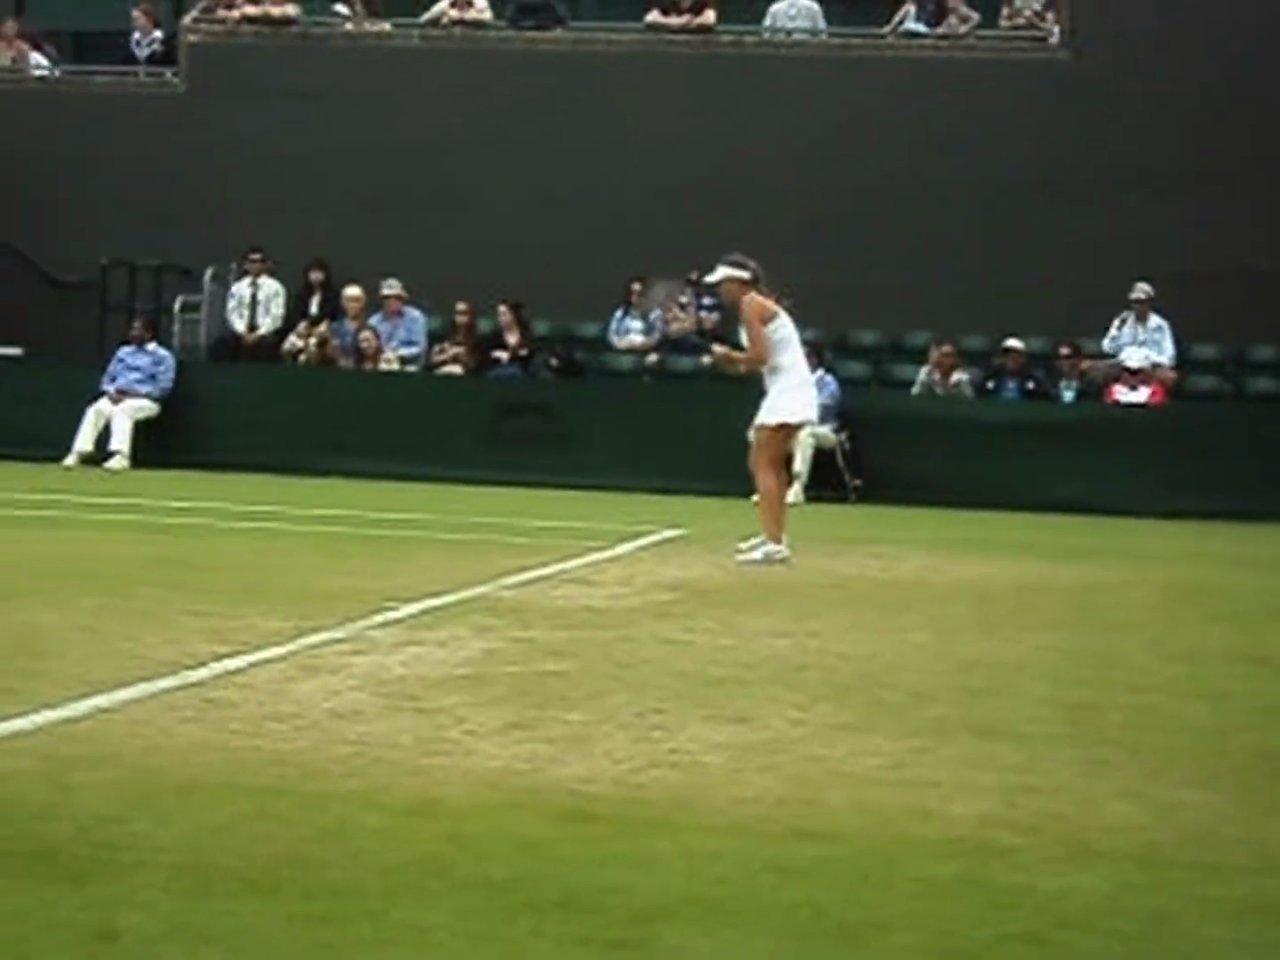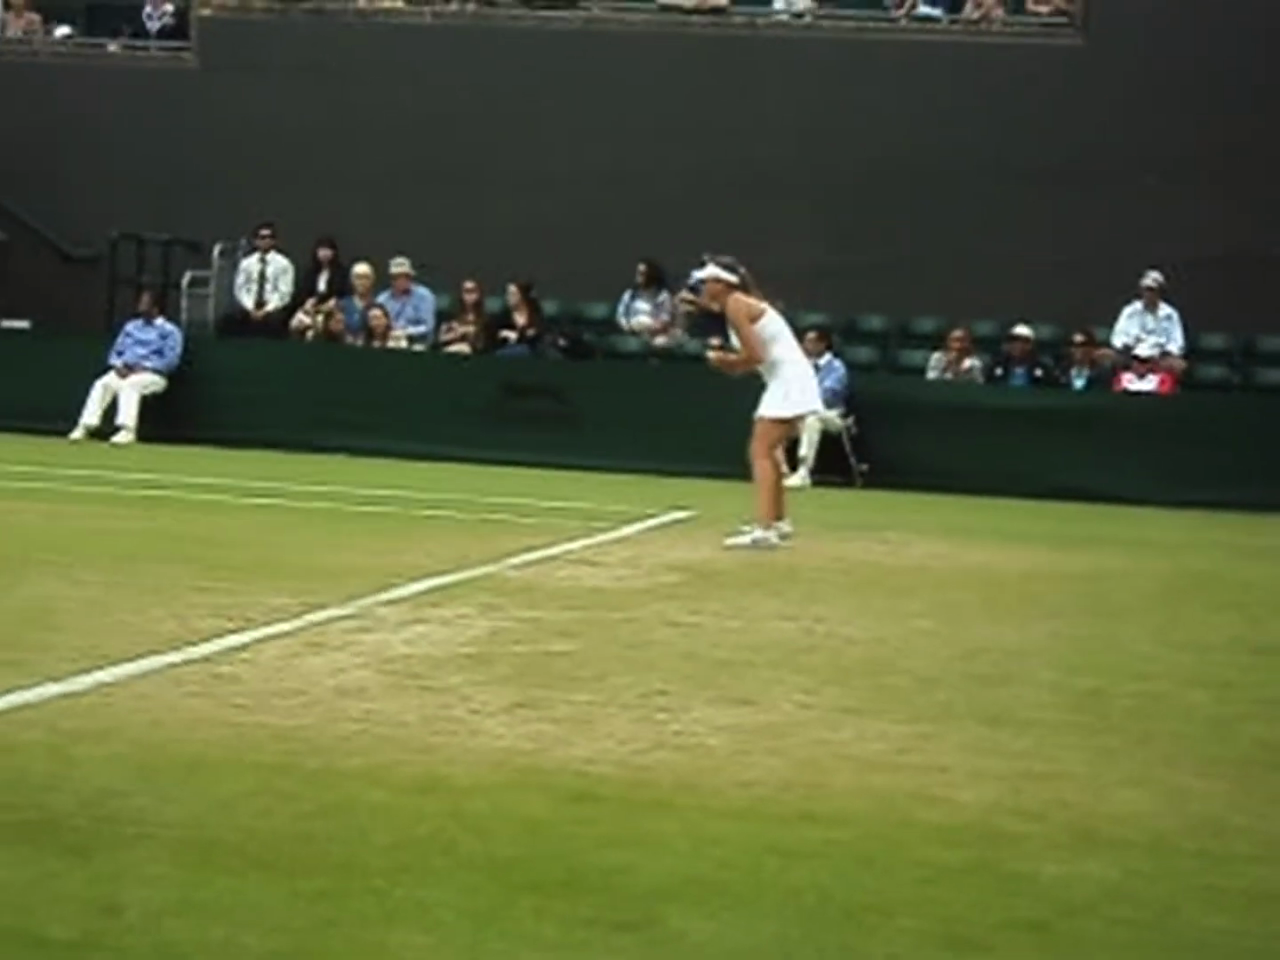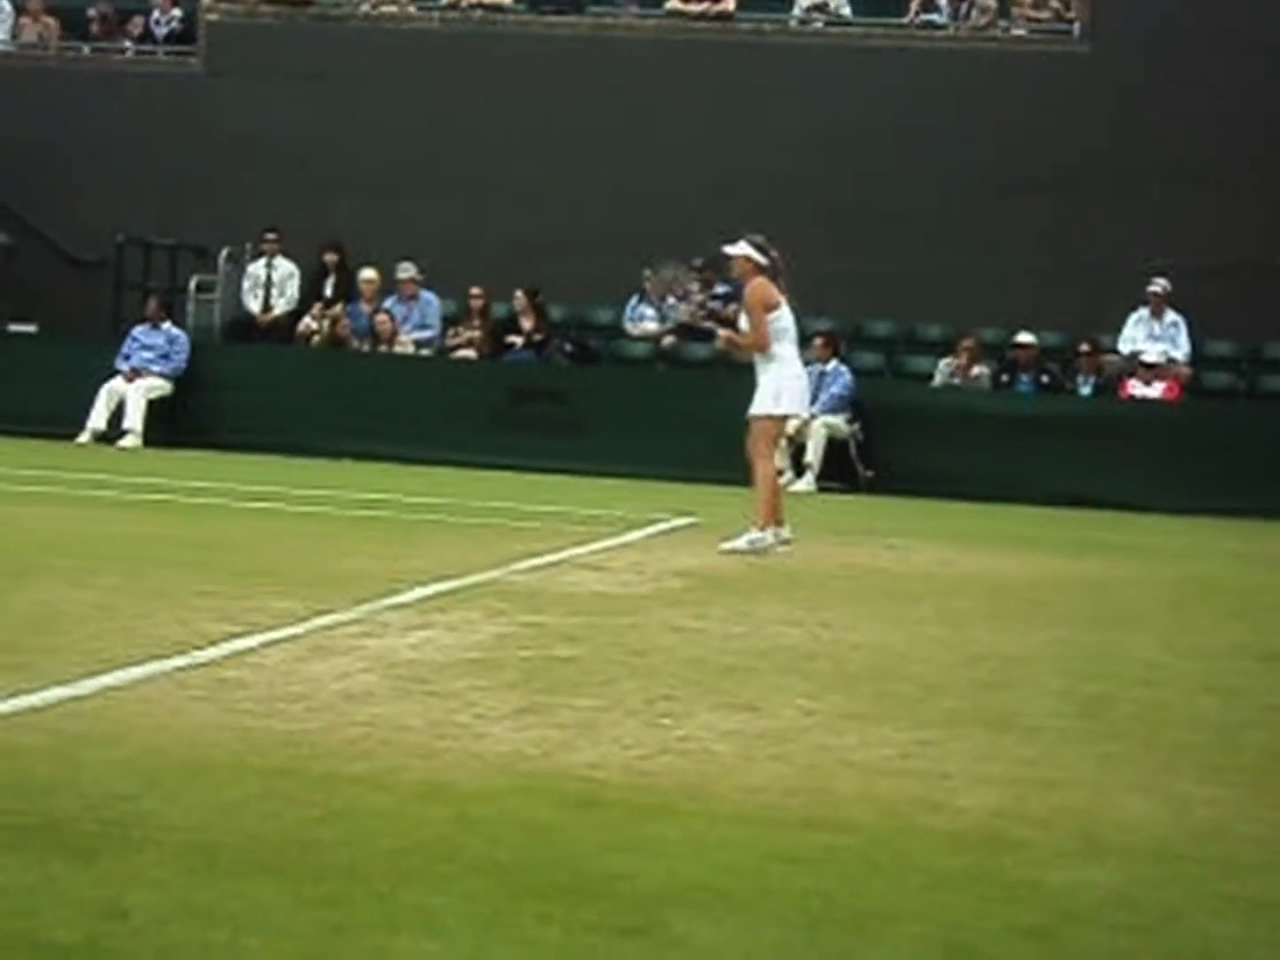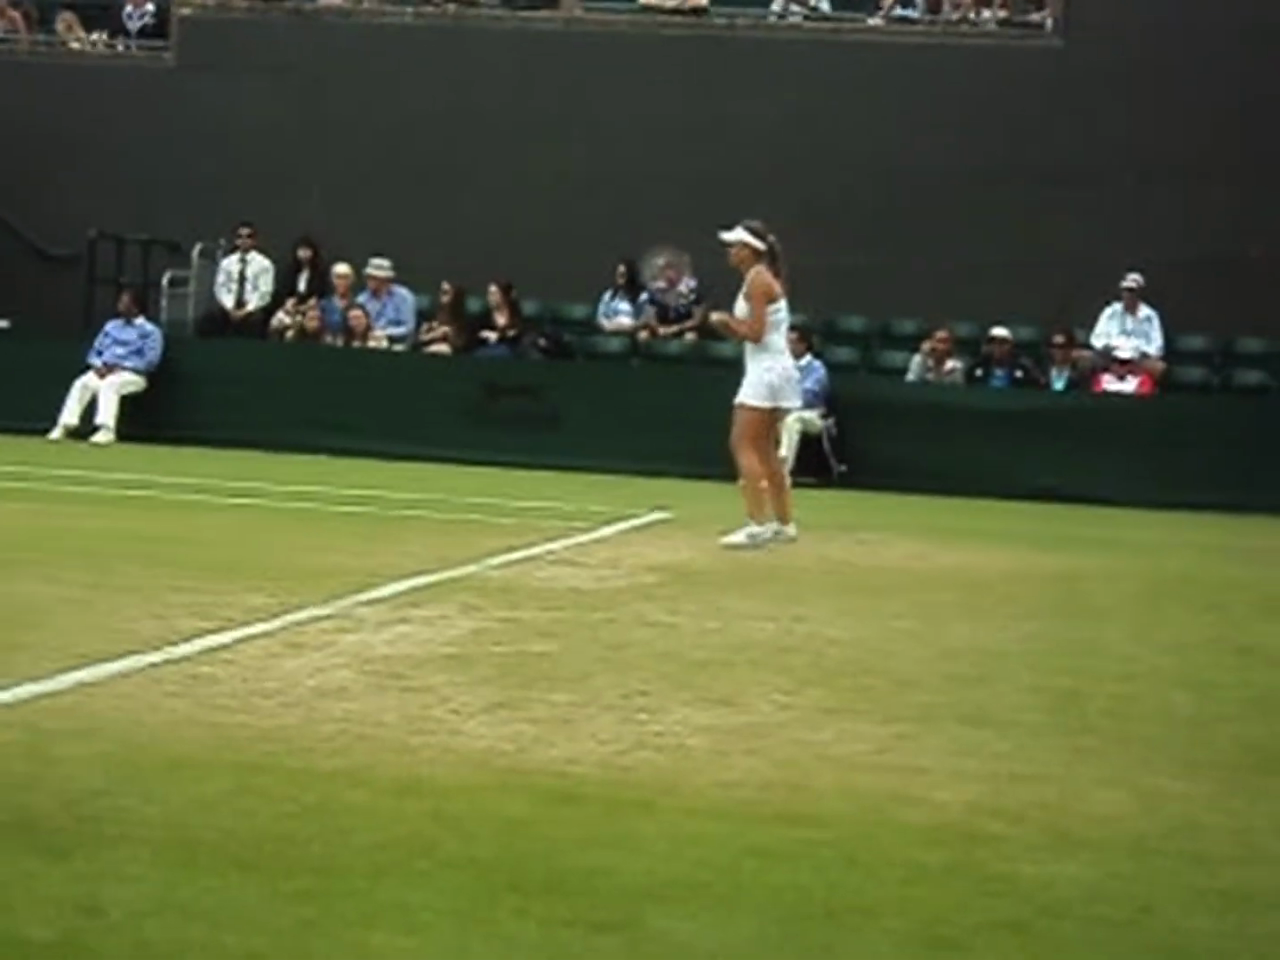
dt=1s
person 1, frame 1
left shoulder: (750, 305)
right shoulder: (759, 303)
left elbow: (760, 356)
left wrist: (730, 356)
right wrist: (735, 360)
left hip: (788, 389)
right hip: (789, 388)
left knee: (761, 464)
right knee: (771, 464)
left ankle: (775, 545)
right ankle: (773, 535)
person 1, frame 2
left shoulder: (735, 306)
right shoulder: (742, 304)
left elbow: (756, 355)
left wrist: (727, 360)
right wrist: (730, 363)
left hip: (789, 382)
right hip: (790, 380)
left knee: (759, 452)
right knee: (765, 450)
left ankle: (764, 529)
right ankle: (778, 521)
person 1, frame 3
left shoulder: (755, 289)
right shoulder: (768, 290)
left elbow: (760, 343)
left wrist: (732, 337)
right wrist: (735, 342)
left hip: (779, 381)
right hip: (780, 379)
left knee: (760, 453)
right knee: (761, 453)
left ankle: (760, 531)
right ankle: (778, 527)
person 1, frame 4
left shoulder: (757, 278)
right shoulder: (760, 278)
left elbow: (755, 333)
left wrist: (725, 321)
right wrist: (728, 325)
left hip: (767, 372)
right hip: (770, 372)
left knee: (742, 444)
right knee: (764, 450)
left ankle: (758, 524)
right ankle: (782, 523)
